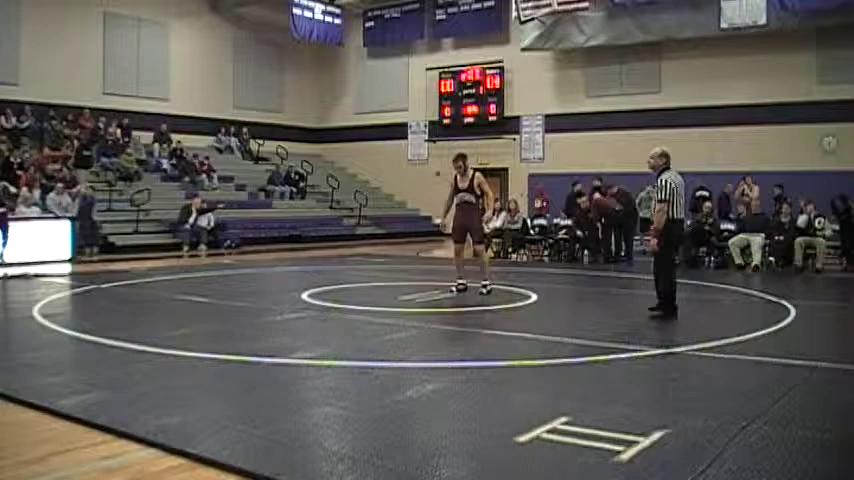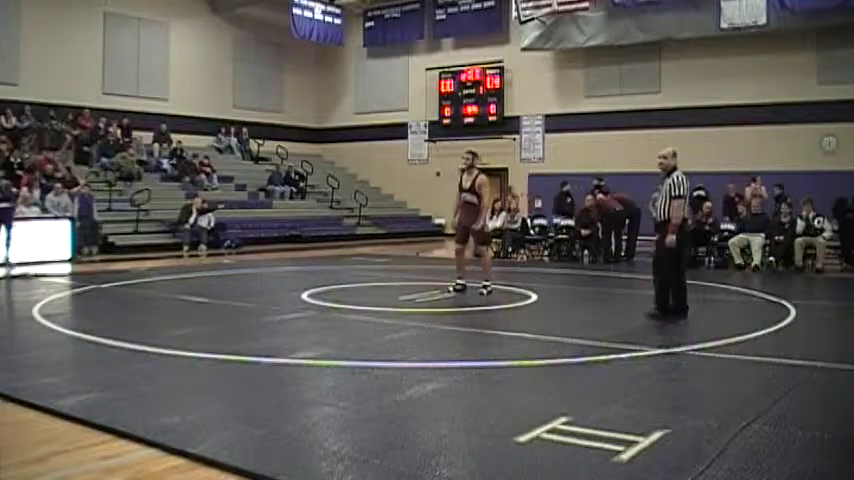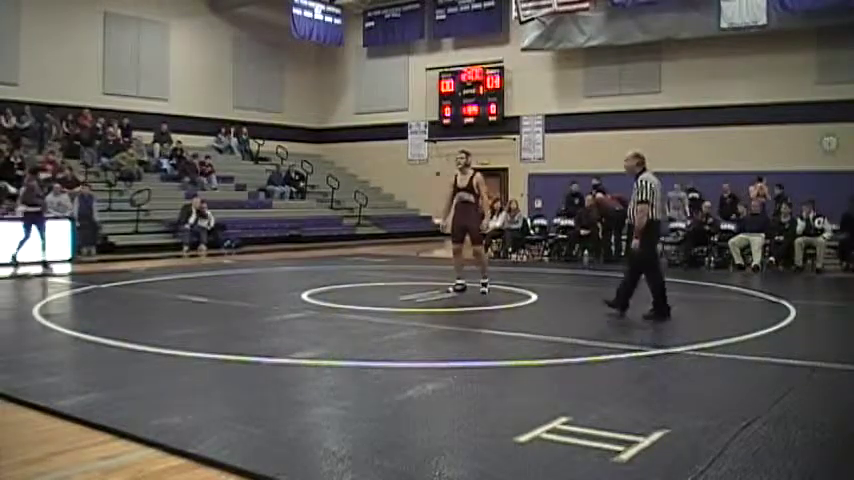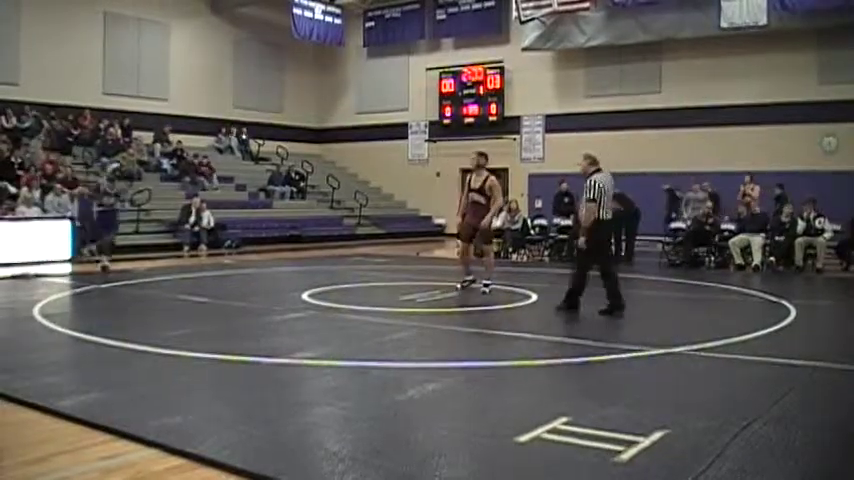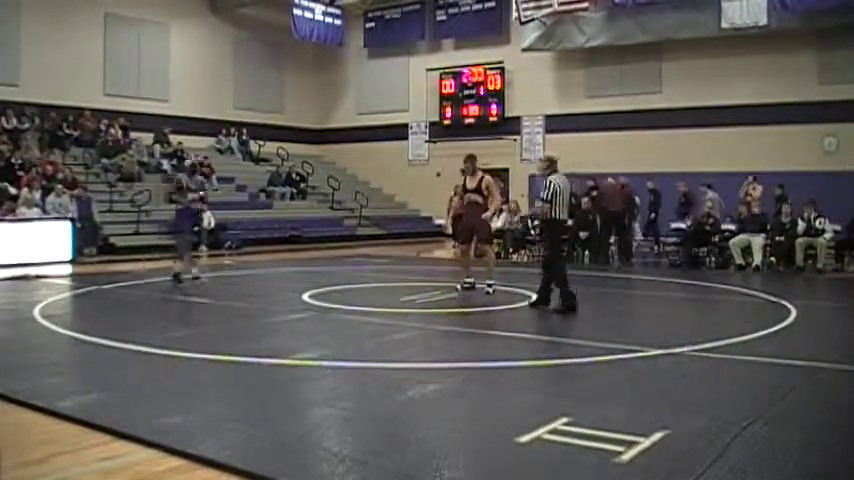
dt=1s
person 1, frame 1
left shoulder: (664, 180)
right shoulder: (675, 176)
left elbow: (661, 210)
left wrist: (655, 235)
right wrist: (655, 228)
left hip: (668, 228)
right hip: (676, 225)
left knee: (664, 268)
right knee: (664, 266)
left ankle: (667, 309)
right ankle: (665, 303)
person 1, frame 2
left shoulder: (676, 178)
right shoulder: (668, 179)
left elbow: (678, 207)
left wrist: (672, 232)
left hip: (671, 229)
right hip: (669, 229)
left knee: (662, 268)
right knee: (676, 270)
left ankle: (663, 308)
right ankle: (680, 308)
person 1, frame 3
left shoulder: (643, 181)
right shoulder: (647, 179)
left elbow: (643, 211)
left wrist: (637, 237)
left hip: (646, 230)
right hip: (647, 229)
left knee: (651, 270)
right knee: (633, 267)
left ankle: (661, 309)
right ankle: (620, 301)
person 1, frame 4
left shoulder: (592, 181)
right shoulder: (607, 177)
left elbow: (590, 210)
left wrist: (583, 234)
left hip: (595, 228)
right hip: (606, 226)
left knee: (582, 267)
right knee: (606, 267)
left ankle: (571, 302)
right ankle: (615, 303)
person 1, frame 5
left shoulder: (549, 181)
right shoulder: (563, 179)
left elbow: (543, 208)
right wrist: (537, 212)
left hip: (551, 225)
right hip: (561, 224)
left knee: (555, 265)
right knee: (549, 264)
left ankle: (569, 301)
right ankle: (543, 297)
person 2, frame 1
left shoulder: (477, 177)
right shoulder: (455, 178)
left elbow: (489, 195)
right elbow: (450, 199)
left wrist: (489, 211)
right wrist: (443, 216)
left hip: (474, 216)
right hip: (459, 216)
left knee: (479, 249)
right knee: (457, 249)
left ankle: (486, 283)
right ankle: (461, 282)
person 2, frame 2
left shoulder: (481, 178)
right shoulder: (461, 176)
left elbow: (485, 201)
left wrist: (482, 220)
right wrist: (454, 217)
left hip: (477, 218)
right hip: (463, 217)
left knee: (482, 251)
right knee: (458, 249)
left ankle: (487, 283)
right ankle: (460, 282)
person 2, frame 3
left shoulder: (477, 177)
right shoulder: (455, 178)
left elbow: (484, 199)
right elbow: (450, 199)
left wrist: (485, 218)
right wrist: (444, 218)
left hip: (473, 216)
right hip: (458, 216)
left knee: (478, 250)
right knee: (456, 249)
left ankle: (485, 280)
right ankle: (460, 282)
person 2, frame 4
left shoulder: (491, 180)
right shoulder: (469, 177)
left elbow: (499, 200)
left wrist: (489, 217)
right wrist: (459, 216)
left hip: (483, 218)
right hip: (469, 216)
left knee: (486, 249)
right knee: (463, 248)
left ankle: (487, 282)
right ankle: (468, 277)
person 2, frame 5
left shoulder: (486, 179)
right shoulder: (464, 179)
left elbow: (497, 197)
right elbow: (460, 198)
left wrist: (490, 212)
left hip: (481, 218)
right hip: (466, 218)
left knee: (486, 249)
right knee: (463, 249)
left ankle: (490, 282)
right ankle: (468, 280)
